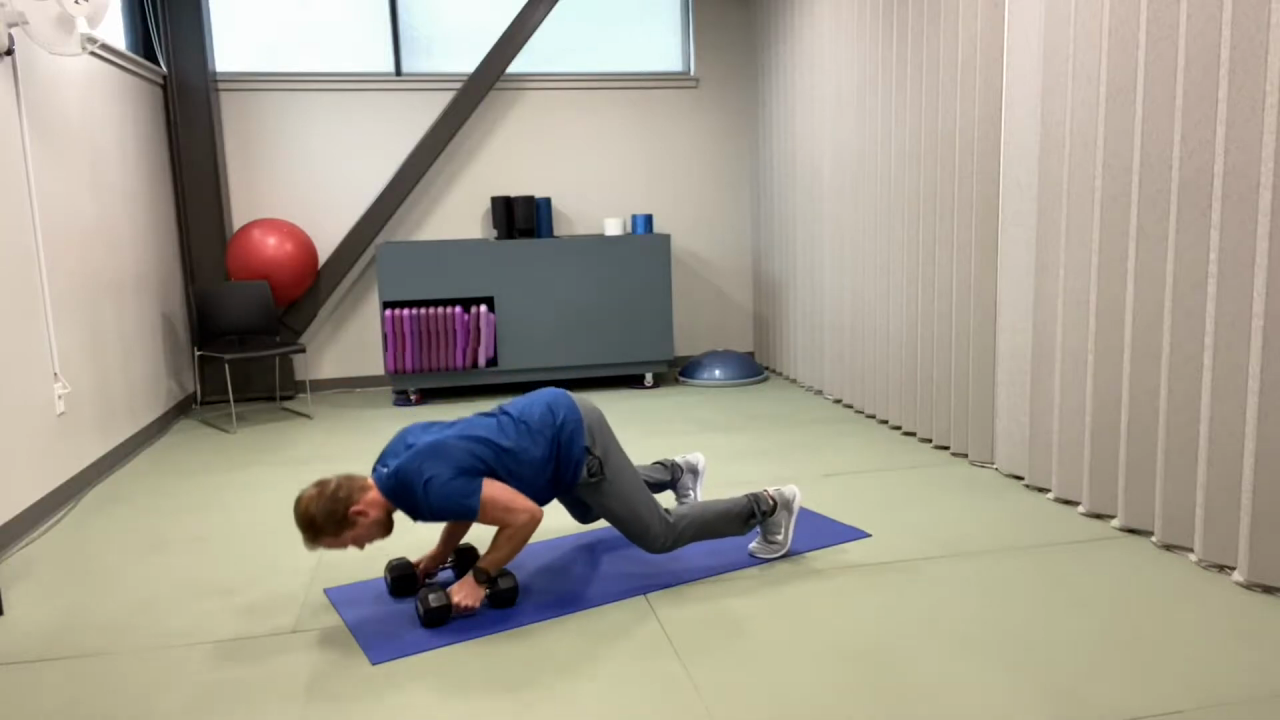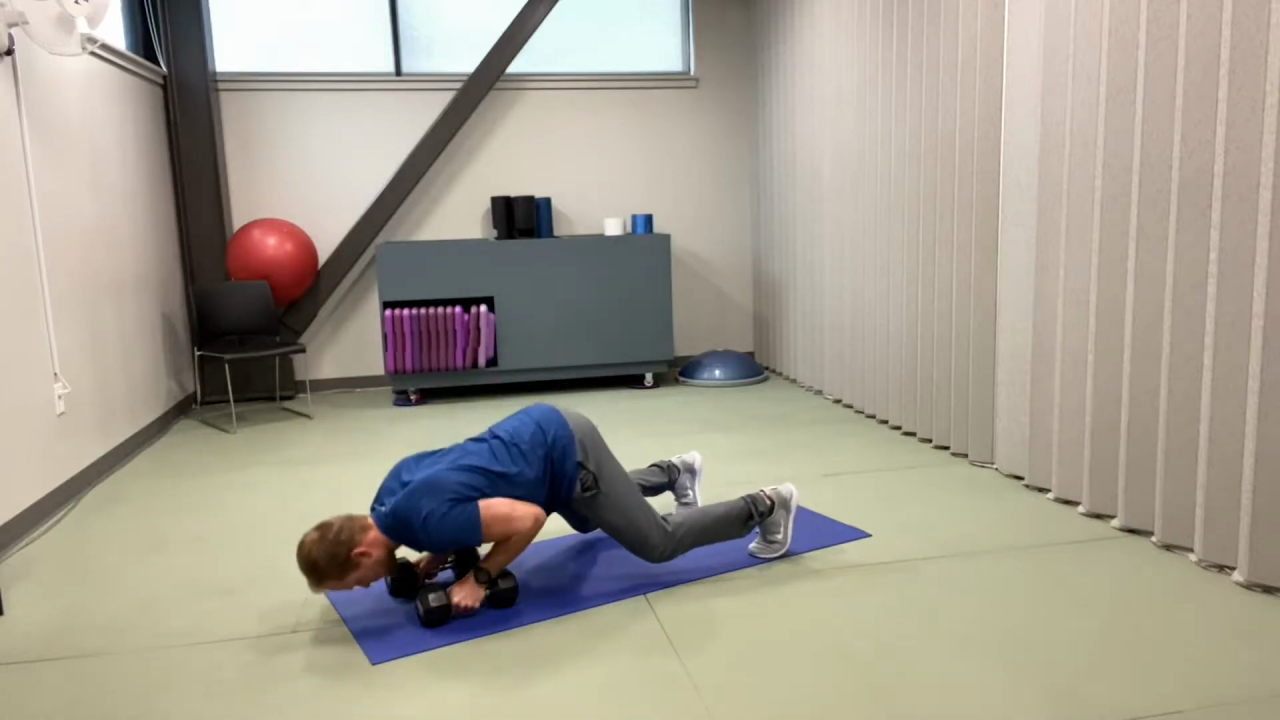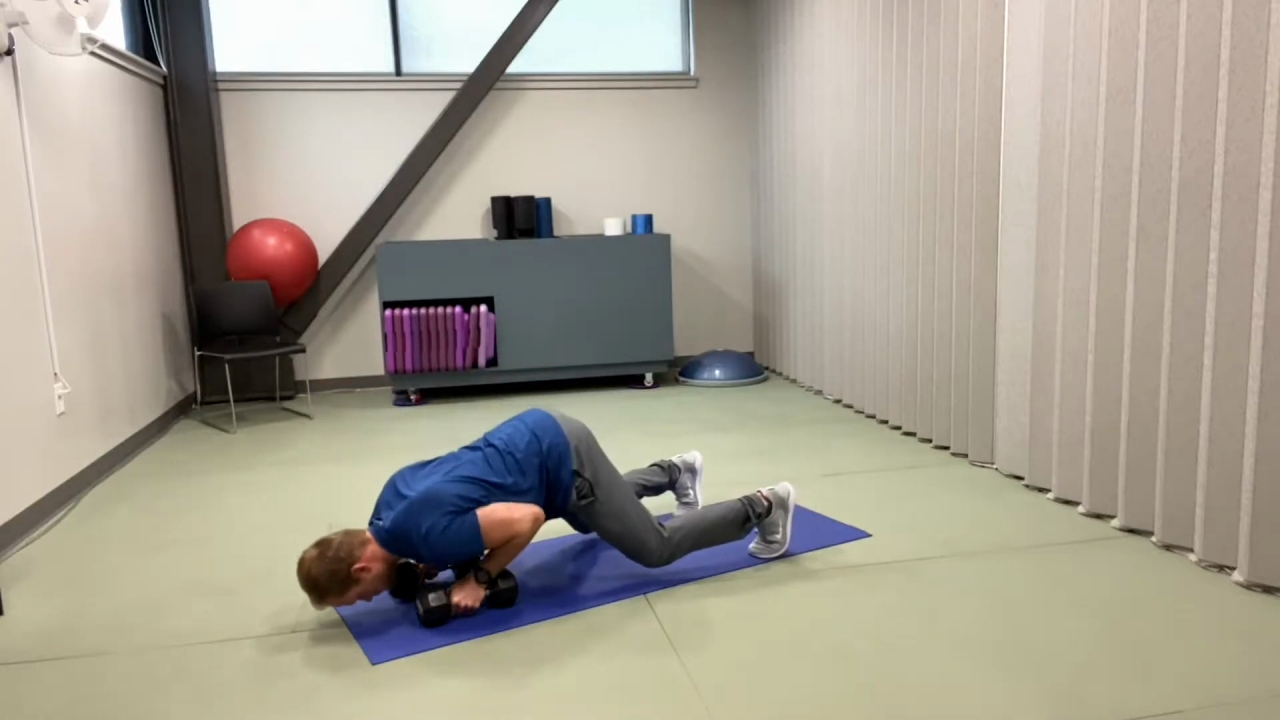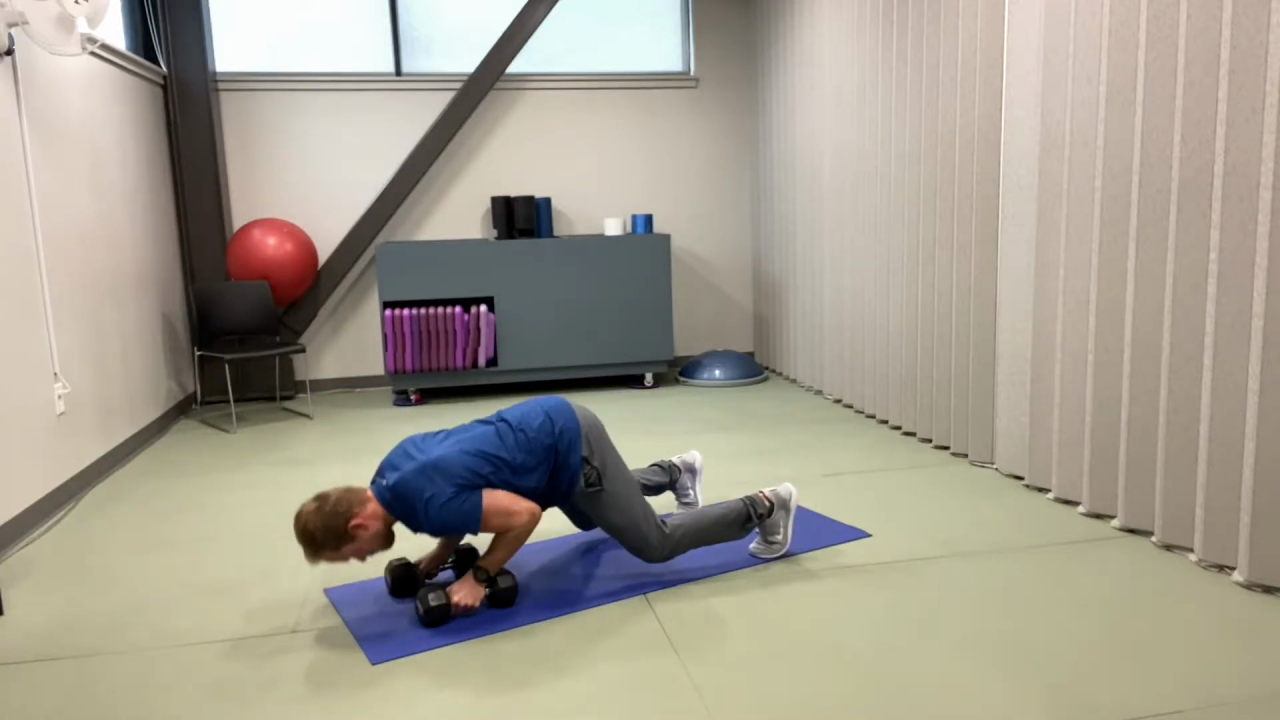
dt=0.2s
person 1, frame 1
left shoulder: (429, 488)
right shoulder: (393, 466)
left elbow: (526, 515)
left wrist: (478, 578)
right wrist: (440, 553)
left hip: (574, 438)
right hip: (552, 415)
left knee: (658, 532)
right knee: (590, 511)
left ankle: (768, 505)
right ankle: (679, 470)
person 1, frame 2
left shoulder: (427, 521)
right shoulder: (392, 496)
left elbow: (530, 518)
left wrist: (479, 578)
right wrist: (438, 555)
left hip: (566, 451)
right hip: (545, 427)
left knee: (658, 542)
right knee: (588, 520)
left ankle: (766, 505)
right ankle: (677, 472)
person 1, frame 3
left shoulder: (427, 534)
right shoulder: (390, 507)
left elbow: (529, 519)
left wrist: (478, 579)
left hip: (563, 457)
right hip: (542, 434)
left knee: (654, 548)
right knee: (592, 519)
left ankle: (764, 506)
right ankle: (676, 471)
person 1, frame 4
left shoulder: (428, 501)
right shoulder: (390, 476)
left elbow: (526, 514)
left wrist: (478, 578)
right wrist: (440, 556)
left hip: (571, 445)
right hip: (553, 423)
left knee: (655, 544)
right knee: (591, 518)
left ankle: (766, 506)
right ankle: (676, 471)
